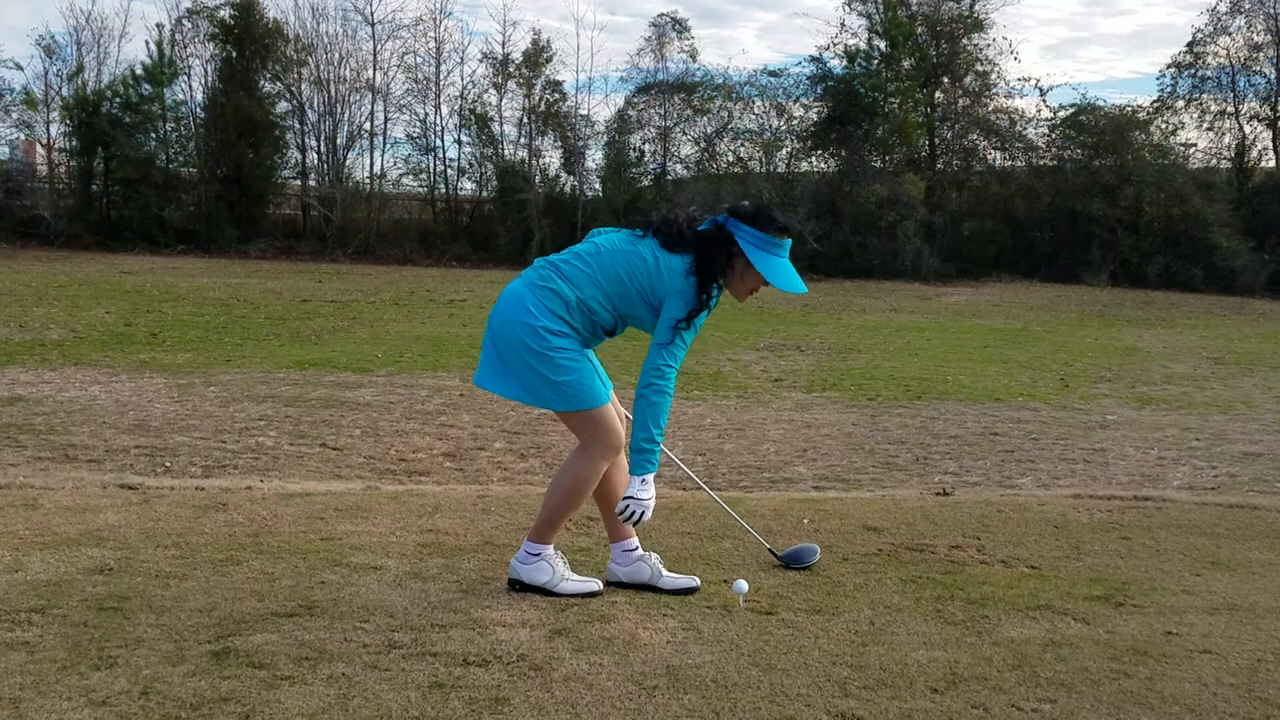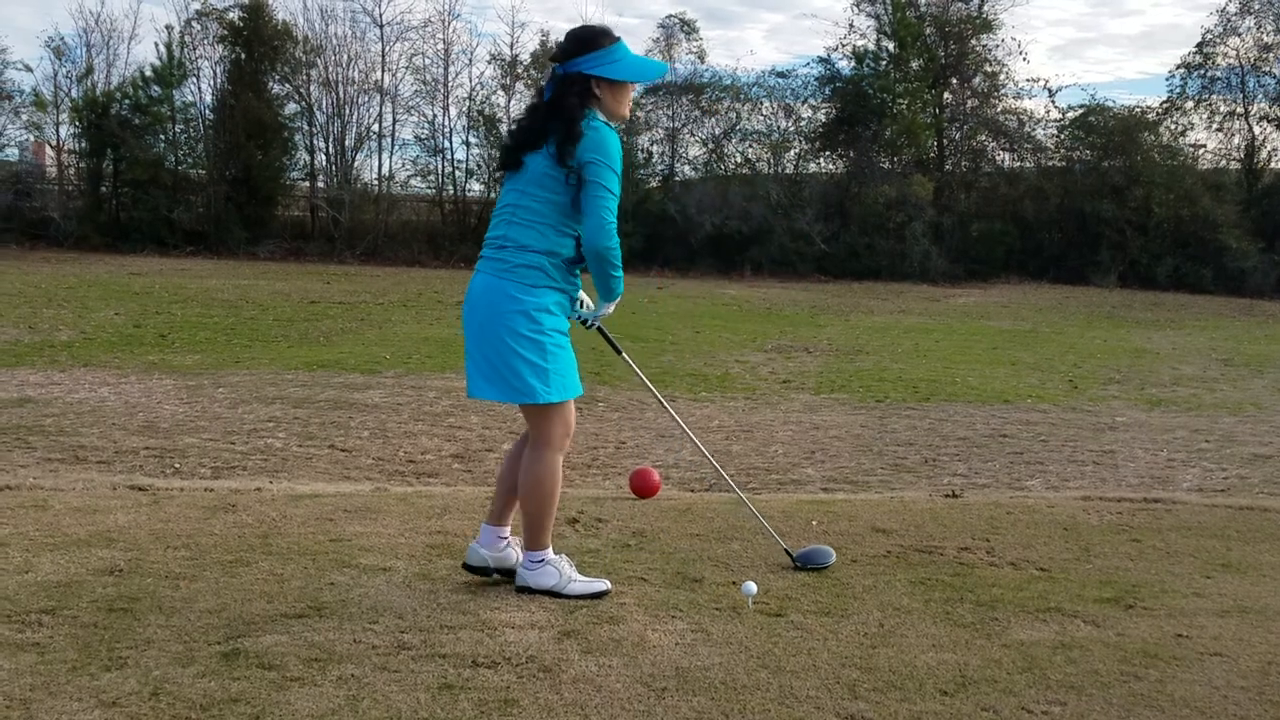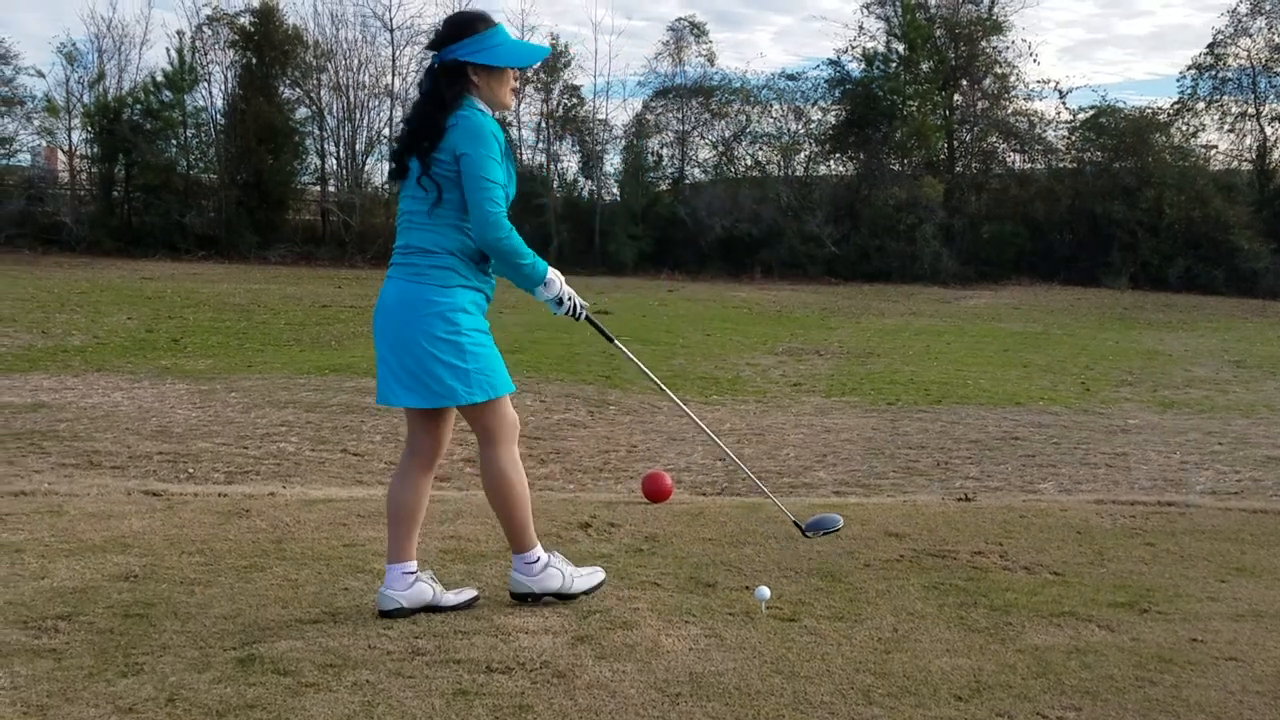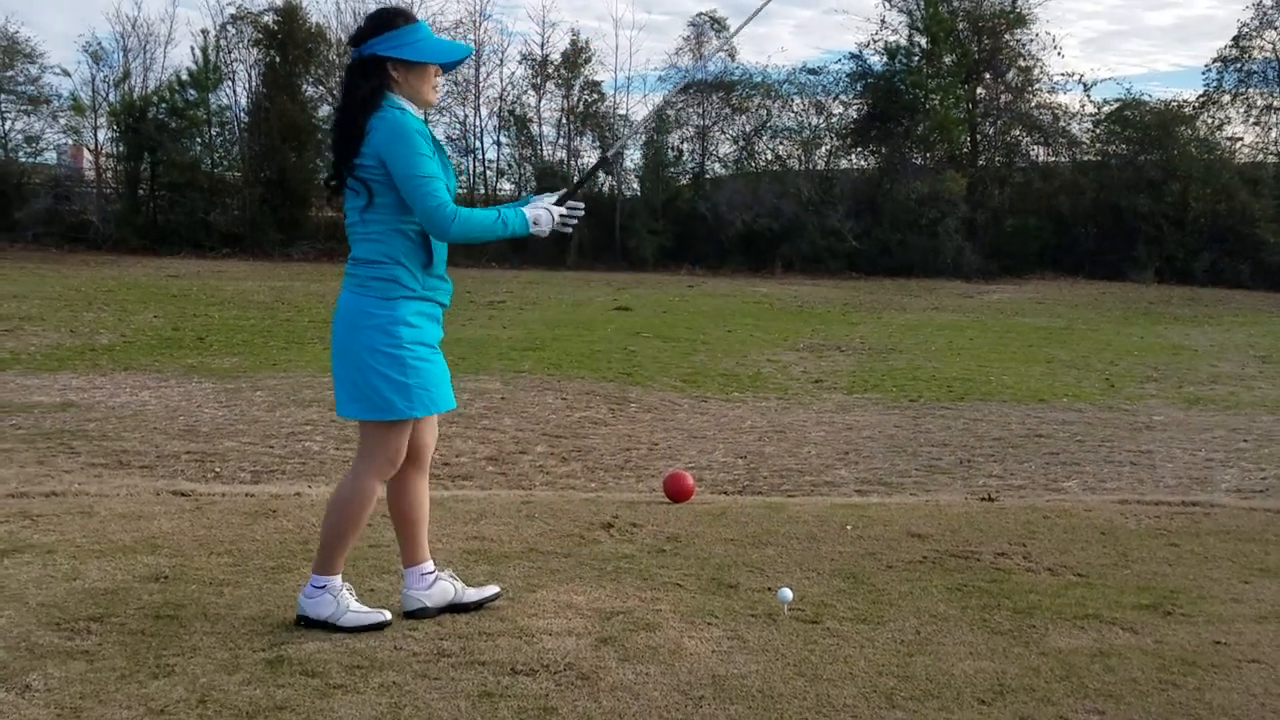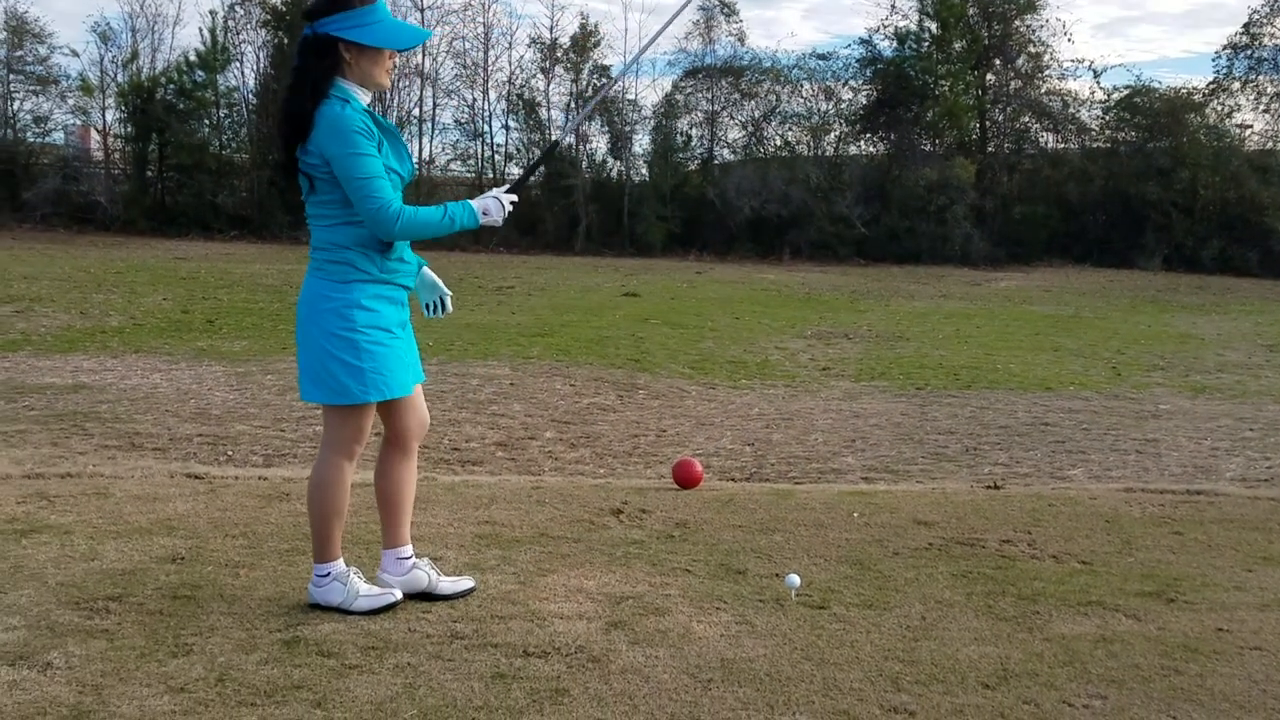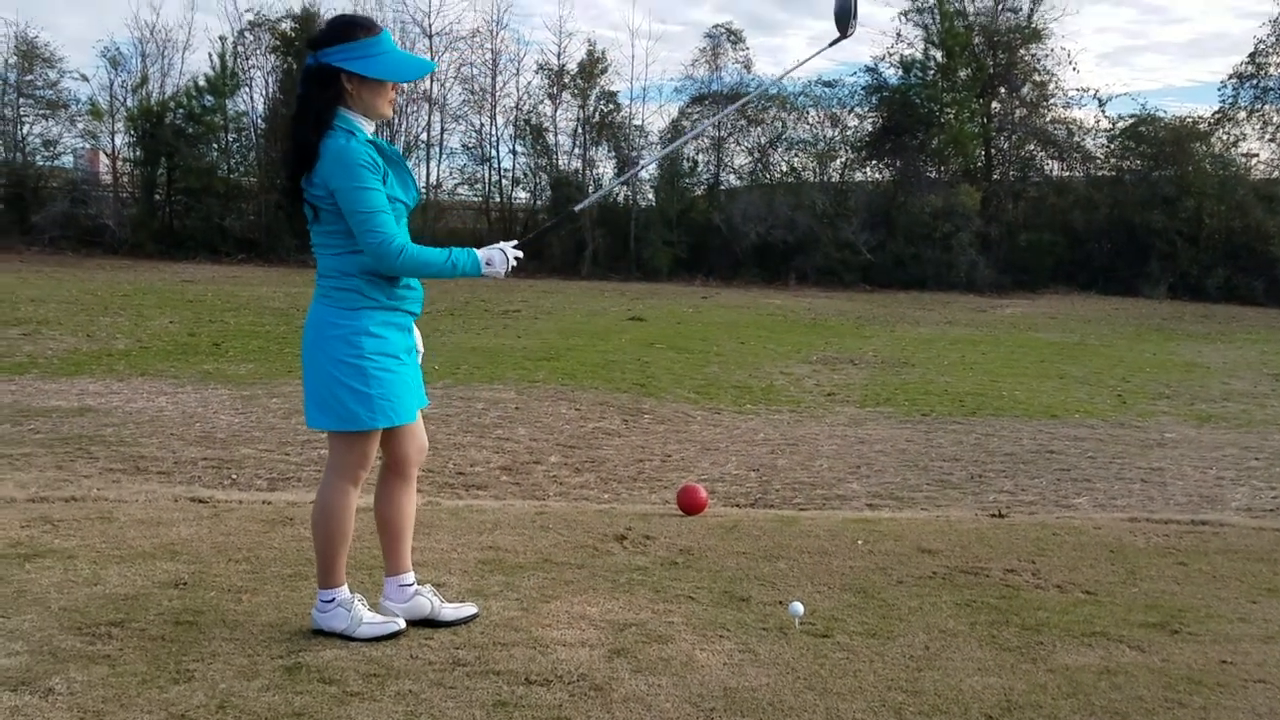
dt=0.5s
person 1, frame 1
left shoulder: (680, 250)
right shoulder: (693, 282)
left elbow: (600, 239)
right elbow: (658, 377)
right wrist: (643, 475)
left hip: (530, 304)
right hip: (537, 320)
left knee: (610, 430)
right knee: (604, 441)
left ankle: (626, 558)
right ankle: (533, 559)
person 1, frame 2
left shoulder: (542, 137)
right shoulder: (597, 138)
right elbow: (599, 236)
left wrist: (572, 292)
right wrist: (607, 294)
left hip: (498, 292)
right hip: (525, 302)
left knee: (548, 427)
right knee: (555, 430)
left ankle: (494, 540)
right ankle: (538, 563)
person 1, frame 3
left shoulder: (436, 130)
right shoulder: (474, 127)
right elbow: (490, 228)
left wrist: (537, 278)
right wrist: (544, 277)
left hip: (408, 299)
right hip: (442, 304)
left knee: (425, 445)
right knee: (499, 431)
left ankle: (402, 580)
right ankle: (531, 565)
person 1, frame 4
left shoulder: (381, 130)
right shoulder: (396, 128)
left elbow: (424, 226)
right elbow: (444, 222)
left wrist: (522, 218)
right wrist: (523, 216)
left hip: (398, 313)
right hip: (392, 315)
left knee: (416, 451)
right knee: (381, 458)
left ankle: (424, 582)
right ankle: (321, 590)
person 1, frame 5
left shoulder: (351, 115)
right shoulder: (340, 119)
right elbow: (385, 218)
left wrist: (418, 272)
right wrist: (474, 212)
left hip: (377, 298)
right hip: (351, 301)
left knee: (408, 428)
right knee: (346, 442)
left ankle: (398, 564)
right ankle: (328, 577)
person 1, frame 6
left shoulder: (359, 144)
right shoulder: (345, 151)
right elbow: (386, 250)
left wrist: (404, 318)
right wrist: (476, 261)
left hip: (382, 326)
right hip: (358, 329)
left knee: (408, 456)
right knee: (351, 467)
left ankle: (402, 591)
right ankle: (332, 604)
